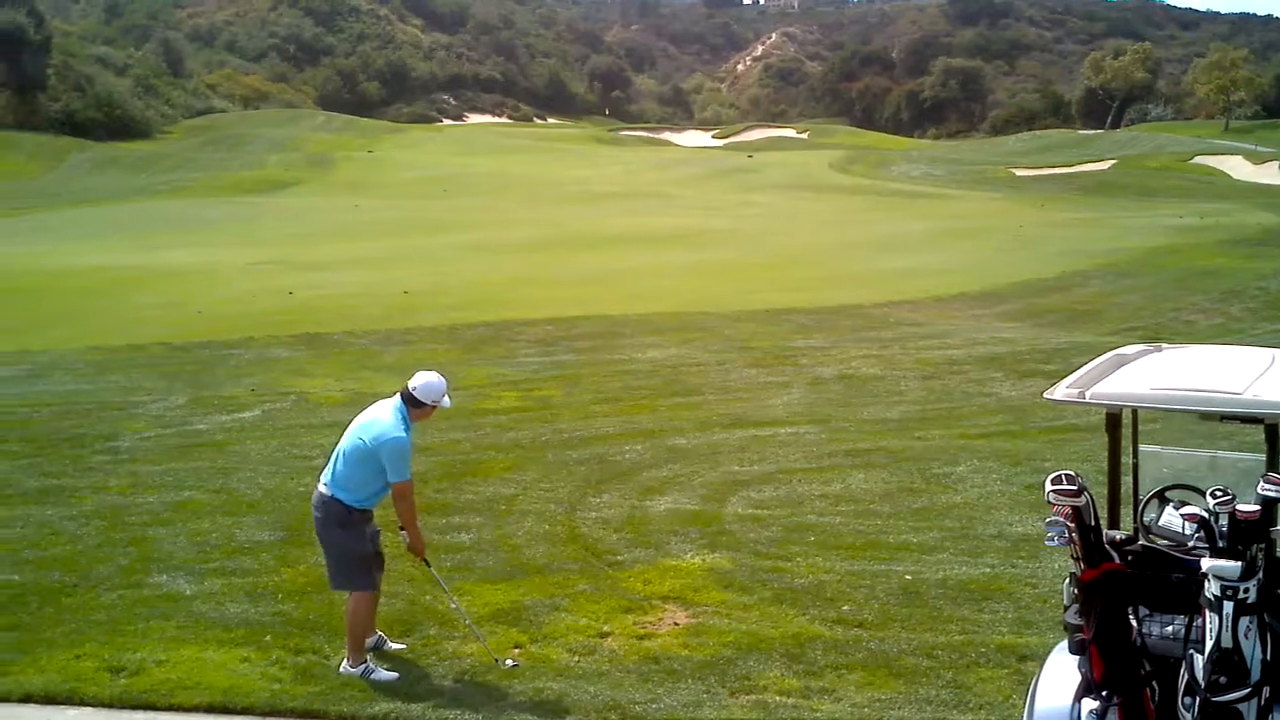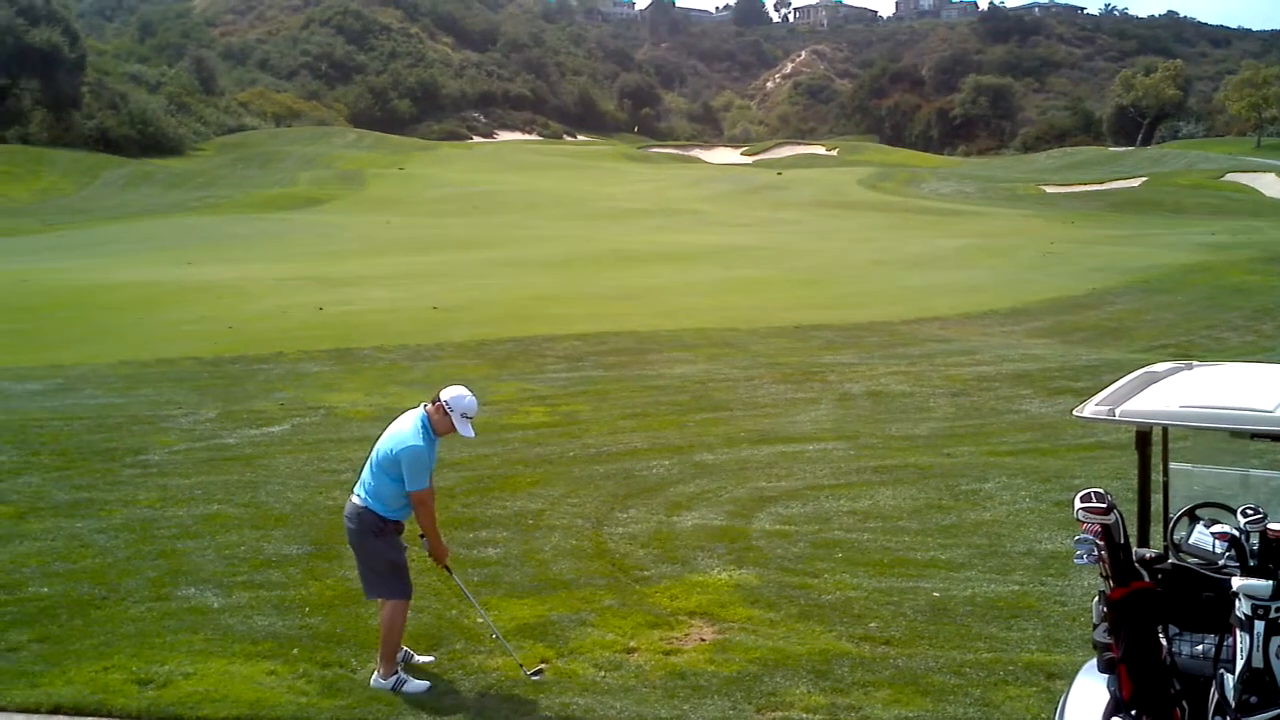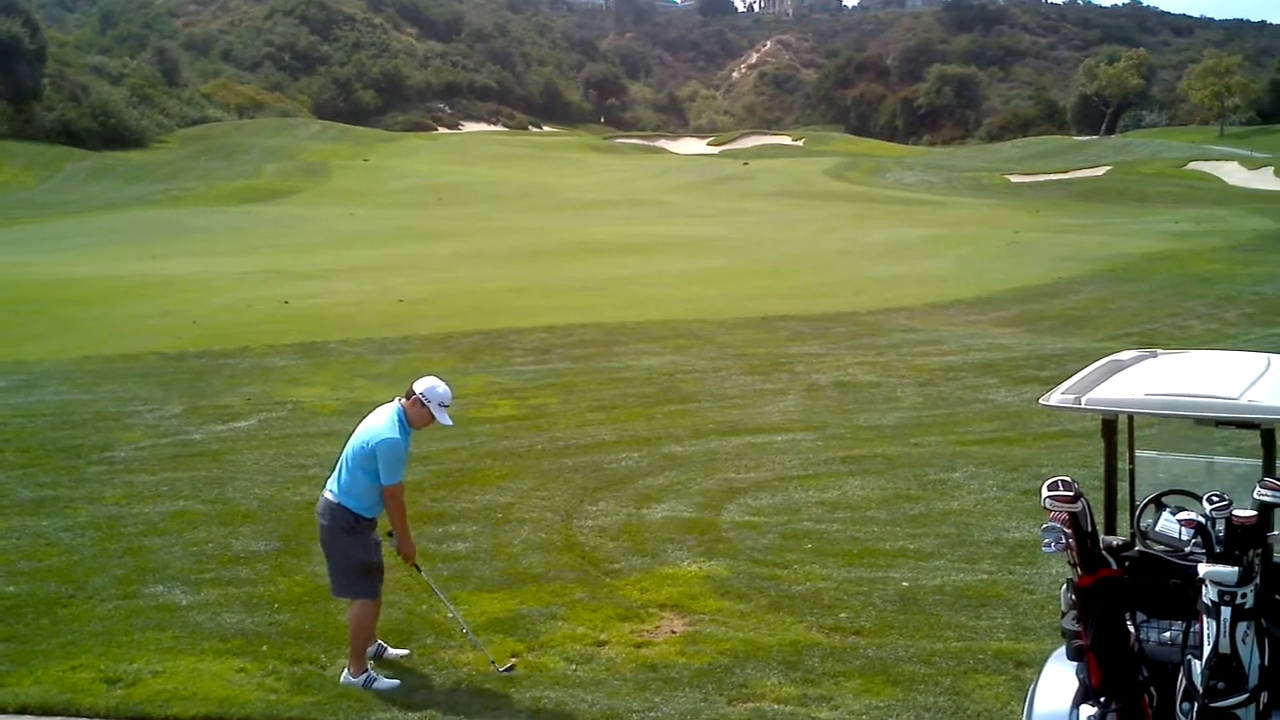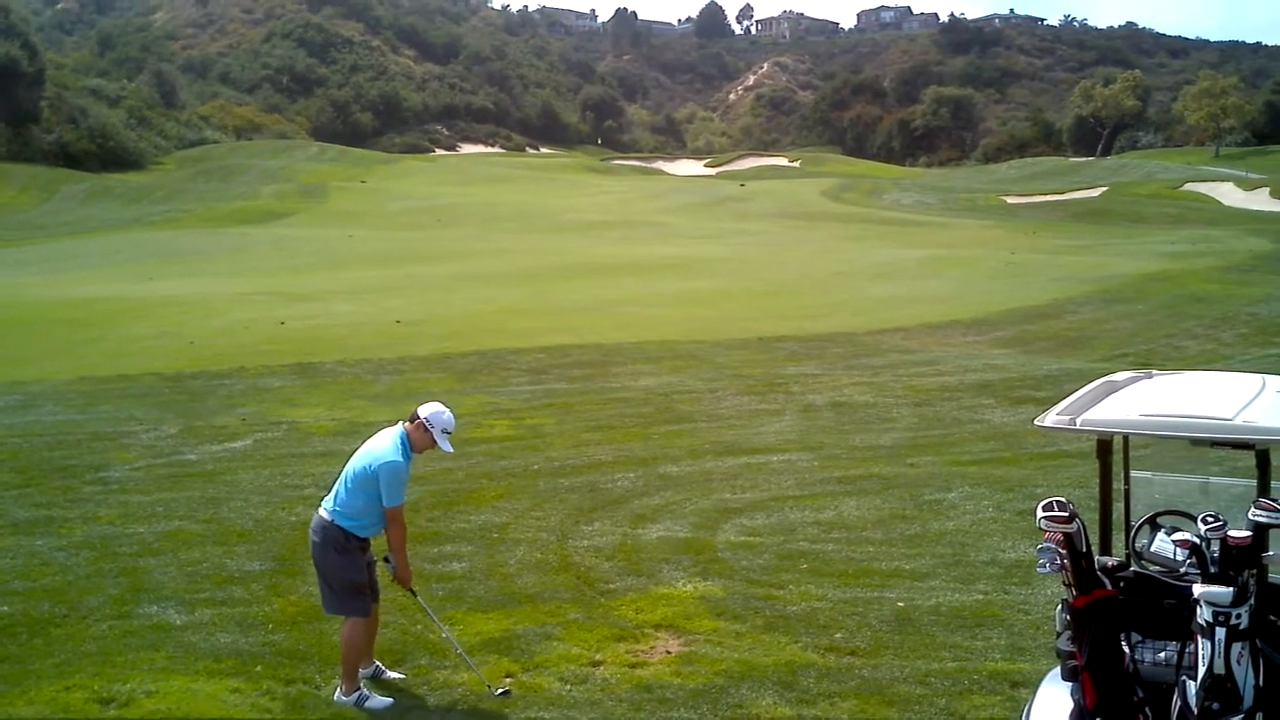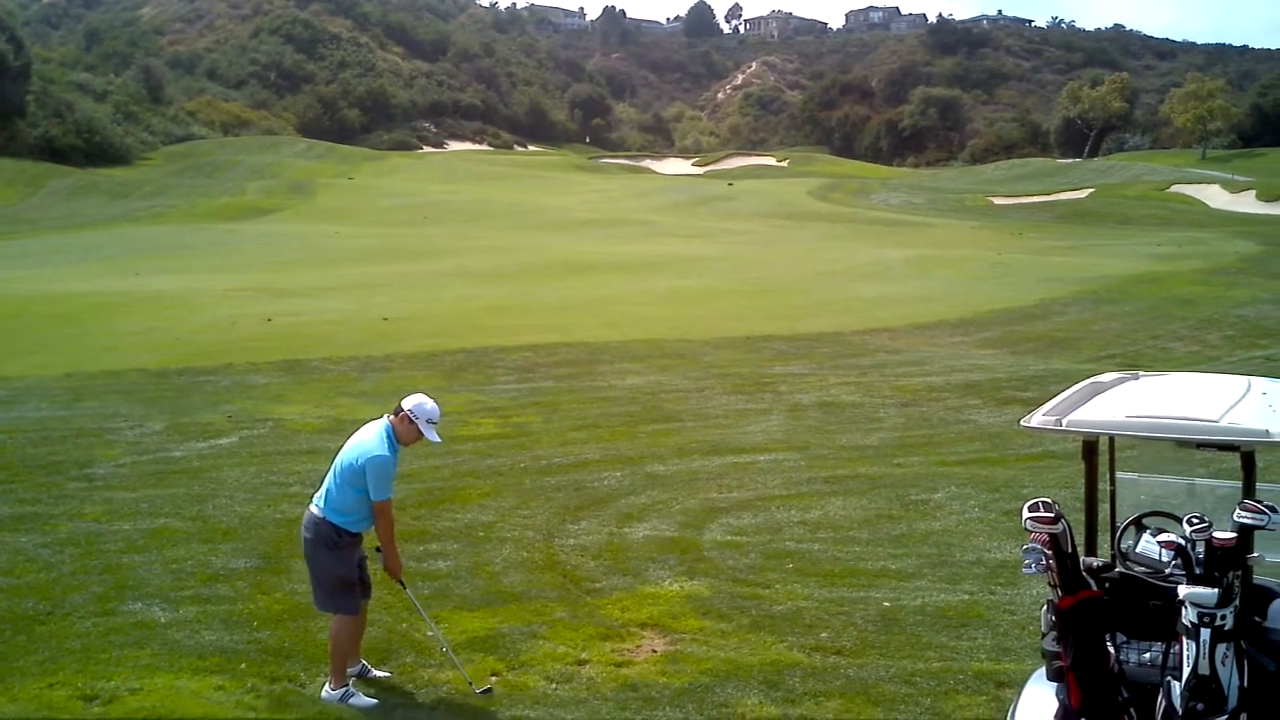
dt=1s
person 1, frame 1
left shoulder: (392, 408)
right shoulder: (394, 437)
left elbow: (404, 482)
right elbow: (401, 494)
left wrist: (412, 526)
right wrist: (415, 536)
left hip: (352, 503)
right hip: (338, 510)
left knee: (373, 570)
right knee: (361, 584)
left ankle: (367, 634)
right ankle: (355, 661)
person 1, frame 2
left shoulder: (419, 421)
right shoulder: (414, 444)
left elbow: (427, 488)
right elbow: (421, 503)
left wrist: (432, 536)
right wrist: (436, 544)
left hip: (380, 515)
right hip: (371, 520)
left knee: (396, 588)
right knee: (397, 594)
left ankle: (393, 650)
right ankle: (386, 672)
person 1, frame 3
left shoulder: (391, 413)
right shoulder: (391, 438)
left elbow: (393, 489)
right elbow: (392, 497)
left wrist: (399, 533)
right wrist: (405, 540)
left hip: (353, 512)
right hip: (343, 517)
left knee: (374, 582)
right knee: (364, 593)
left ankle: (369, 644)
right ankle: (356, 670)
person 1, frame 4
left shoulder: (393, 436)
right shoulder: (394, 461)
left elbow: (390, 516)
right elbow: (395, 521)
left wrist: (395, 556)
right wrist: (402, 565)
left hip: (348, 532)
right hip: (336, 536)
left knee: (370, 602)
right knee: (357, 611)
left ankle: (367, 665)
right ankle: (349, 689)
person 1, frame 5
left shoulder: (378, 429)
right shoulder: (380, 455)
right elbow: (382, 514)
left wrist: (386, 550)
right wrist: (392, 556)
left hip: (341, 527)
right hip: (329, 532)
left knee: (360, 598)
right knee: (345, 608)
left ankle: (352, 663)
right ankle: (337, 685)
